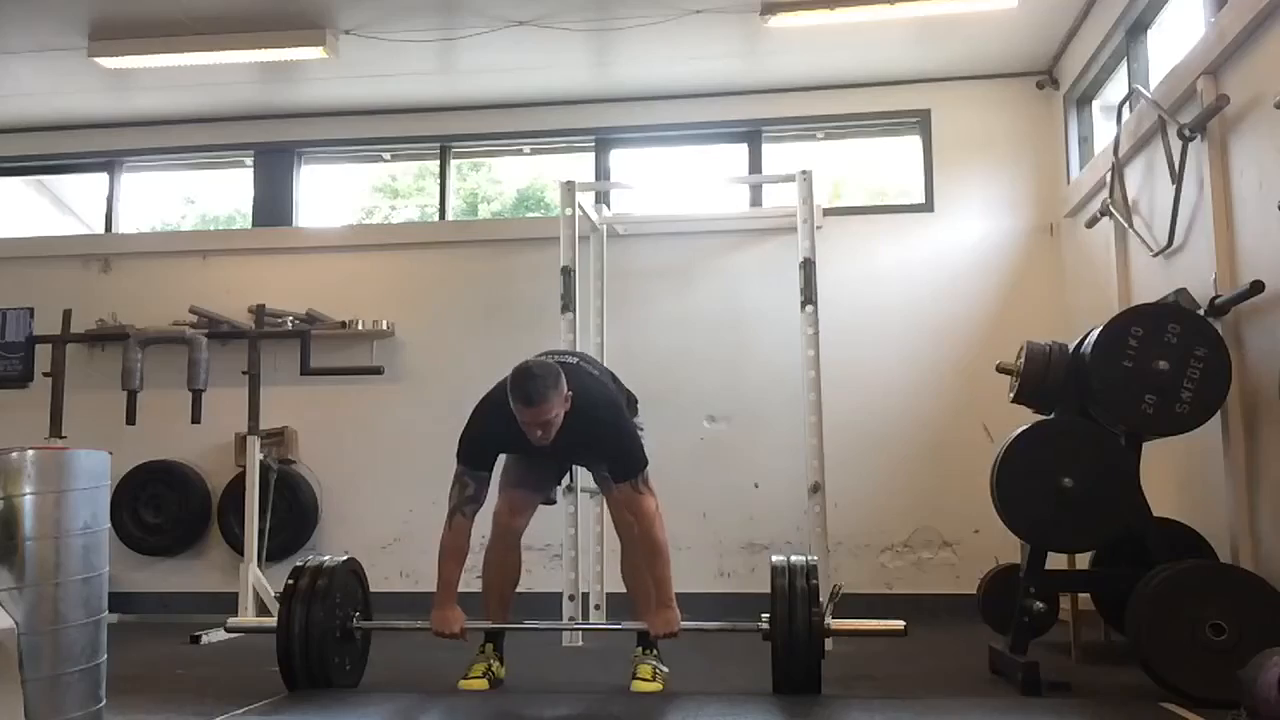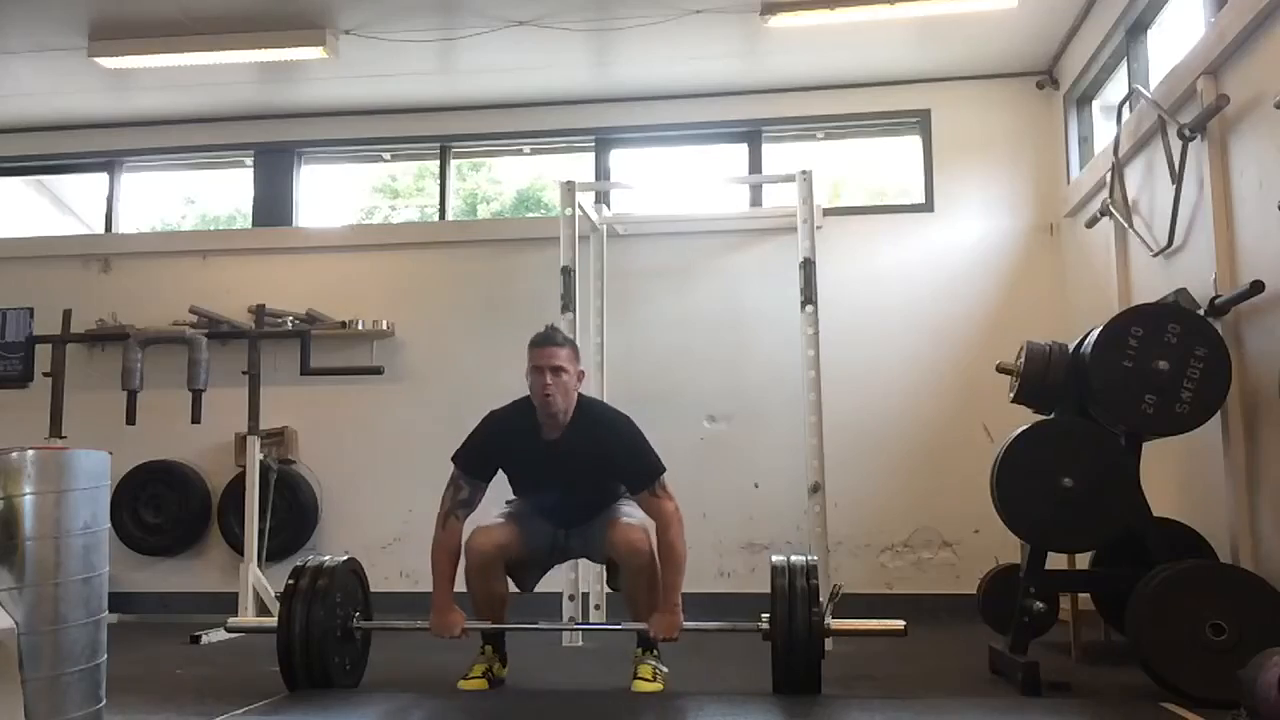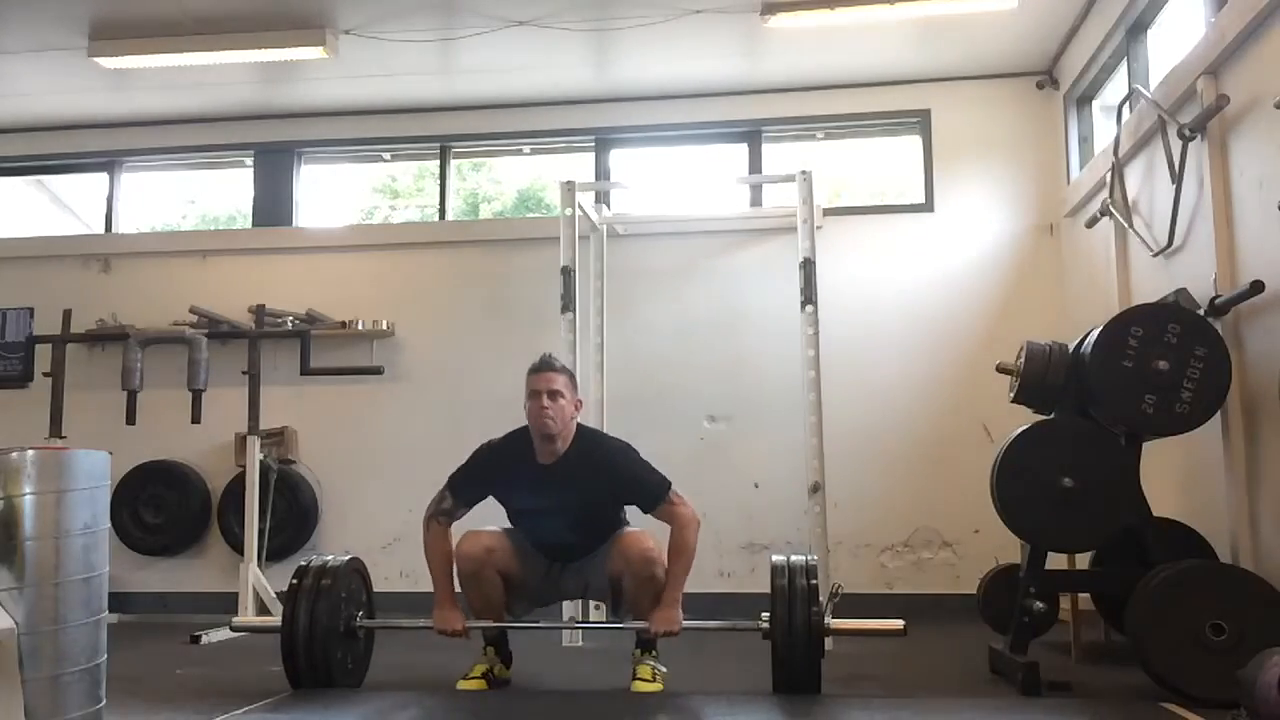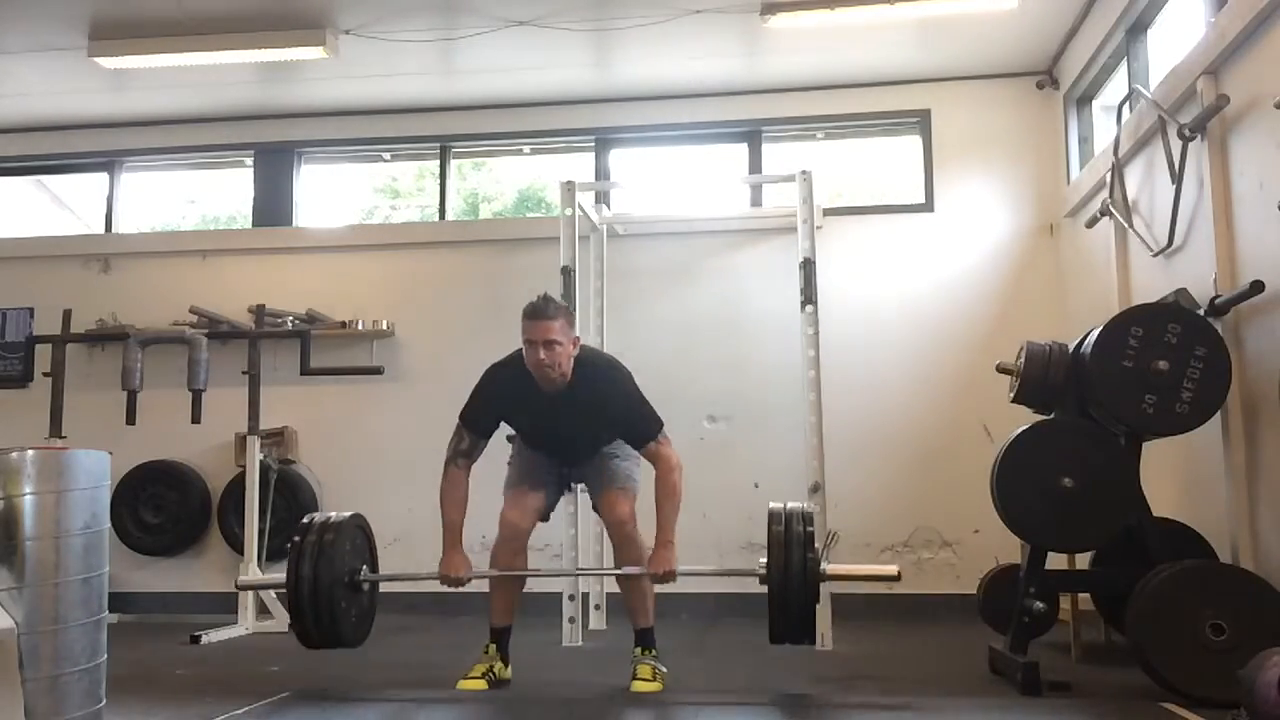
dt=0.5s
person 1, frame 1
left shoulder: (605, 412)
right shoulder: (490, 416)
left elbow: (645, 512)
right elbow: (462, 511)
left wrist: (665, 604)
right wrist: (445, 602)
left hip: (600, 435)
left knee: (630, 524)
right knee: (506, 524)
left ankle: (647, 650)
right ankle: (492, 649)
person 1, frame 2
left shoulder: (613, 428)
right shoulder: (500, 427)
left elbow: (667, 514)
right elbow: (452, 511)
left wrist: (670, 608)
right wrist: (443, 604)
left hip: (602, 515)
right hip: (536, 519)
left knee: (635, 543)
right knee: (479, 547)
left ankle: (647, 652)
right ankle: (492, 652)
person 1, frame 3
left shoulder: (610, 455)
right shoulder: (498, 456)
left elbow: (686, 518)
right elbow: (436, 519)
left wrist: (670, 604)
right wrist: (445, 604)
left hip: (600, 558)
right hip: (535, 559)
left knee: (644, 552)
right knee: (471, 551)
left ankle: (646, 654)
right ankle: (495, 655)
person 1, frame 4
left shoulder: (607, 376)
right shoulder: (502, 380)
left elbow: (666, 460)
right elbow: (458, 462)
left wrist: (664, 546)
right wrist: (453, 550)
left hip: (603, 445)
right hip: (538, 447)
left knee: (622, 521)
right knee: (513, 526)
left ankle: (646, 653)
right ankle: (496, 653)
